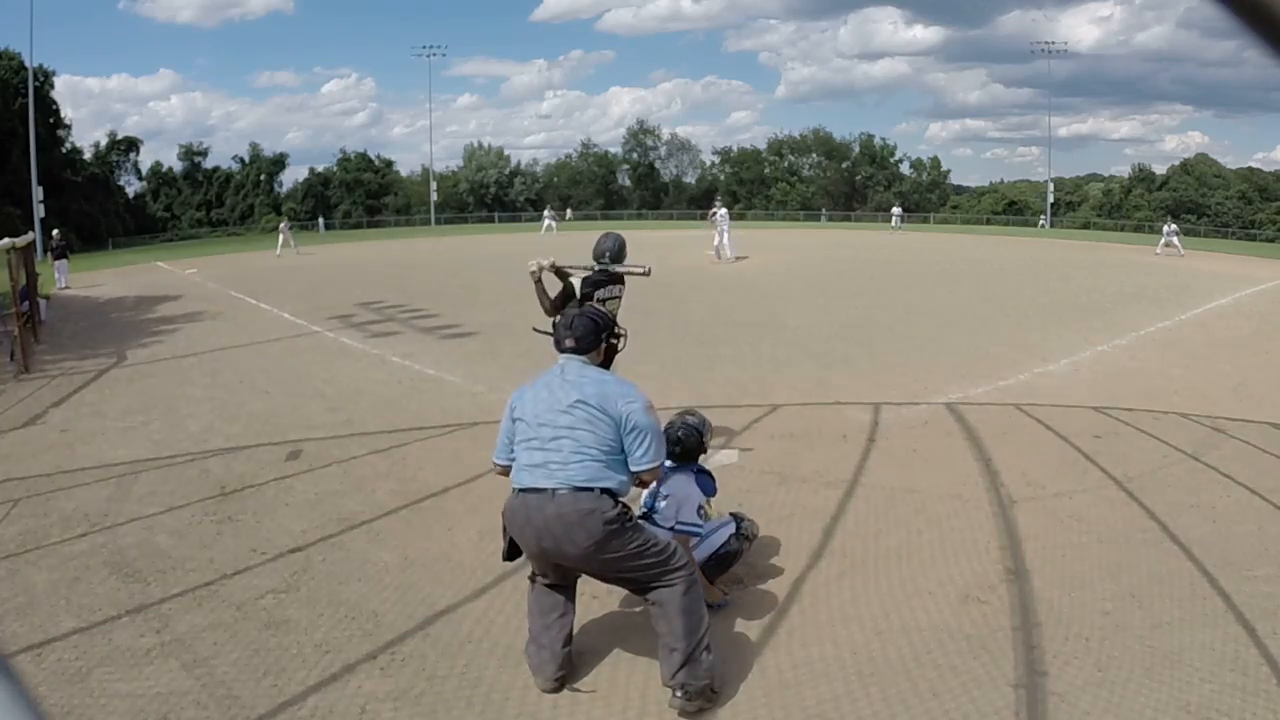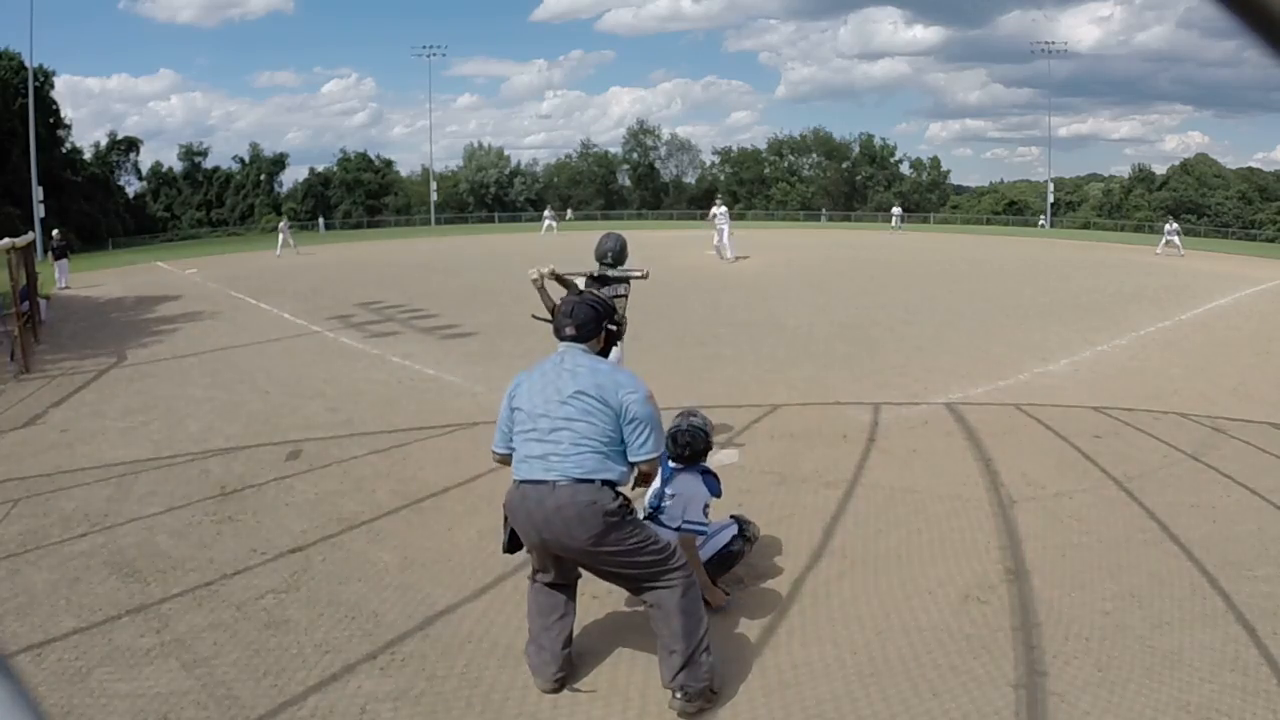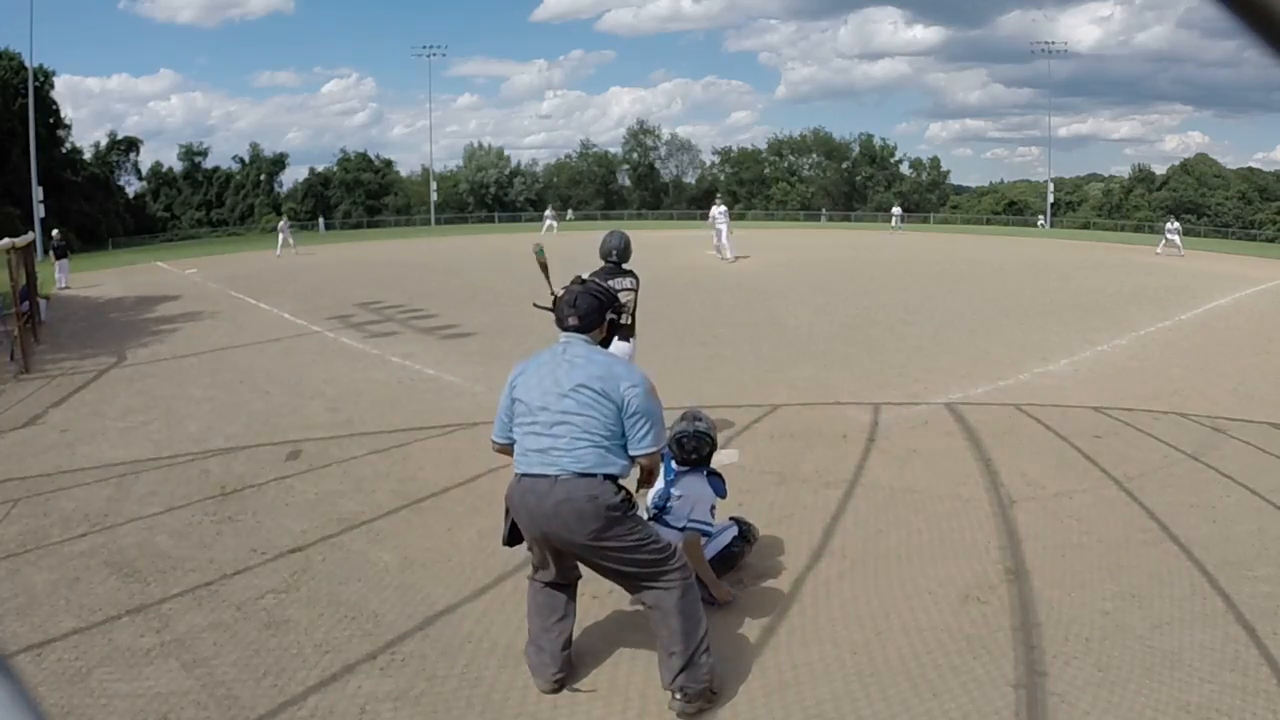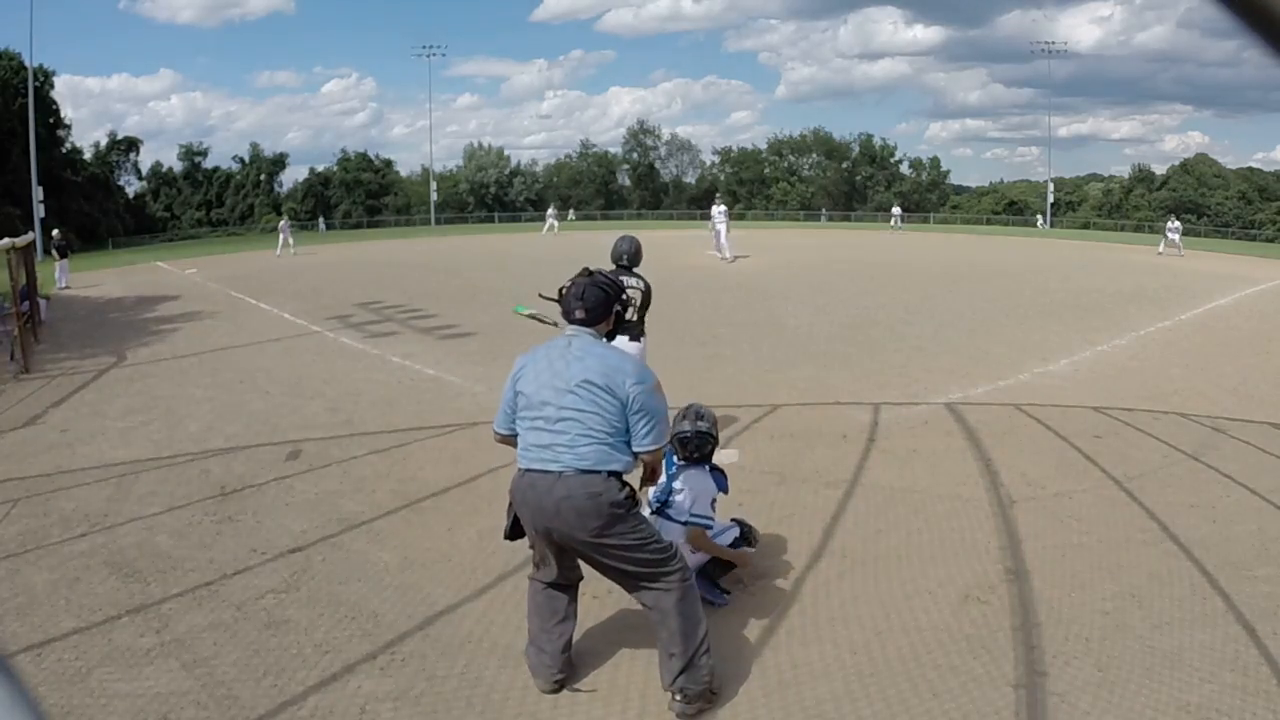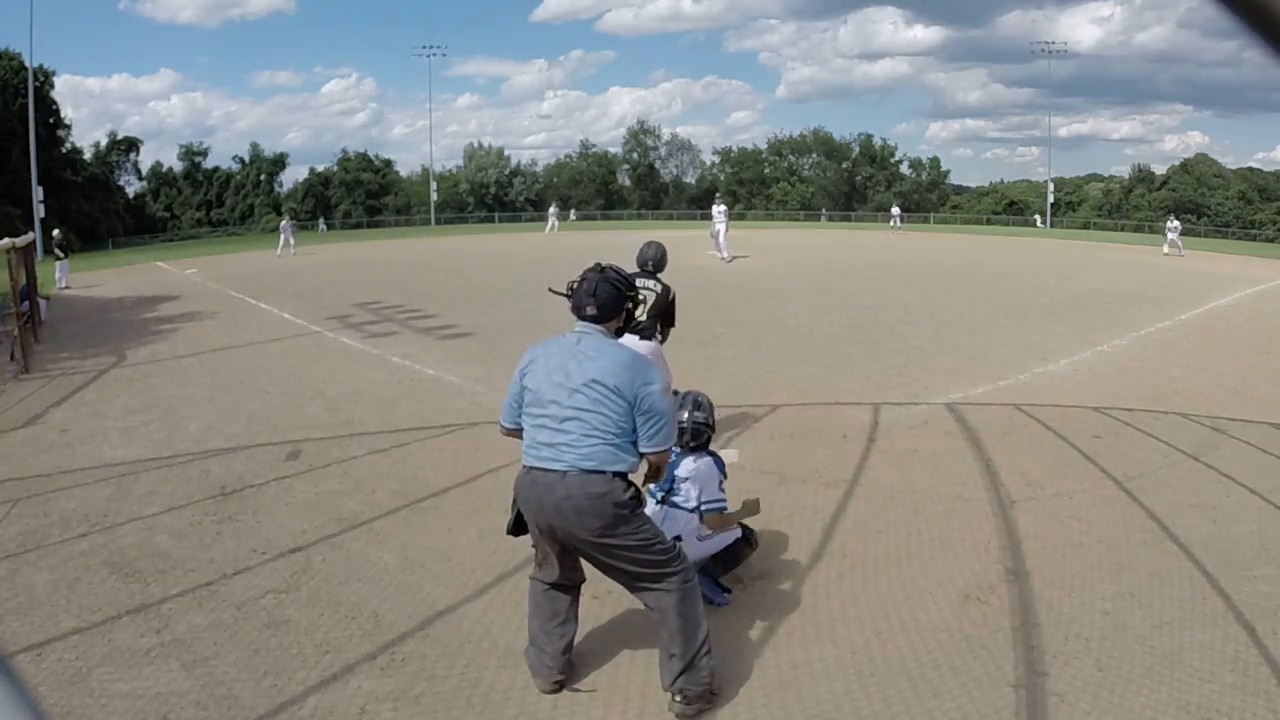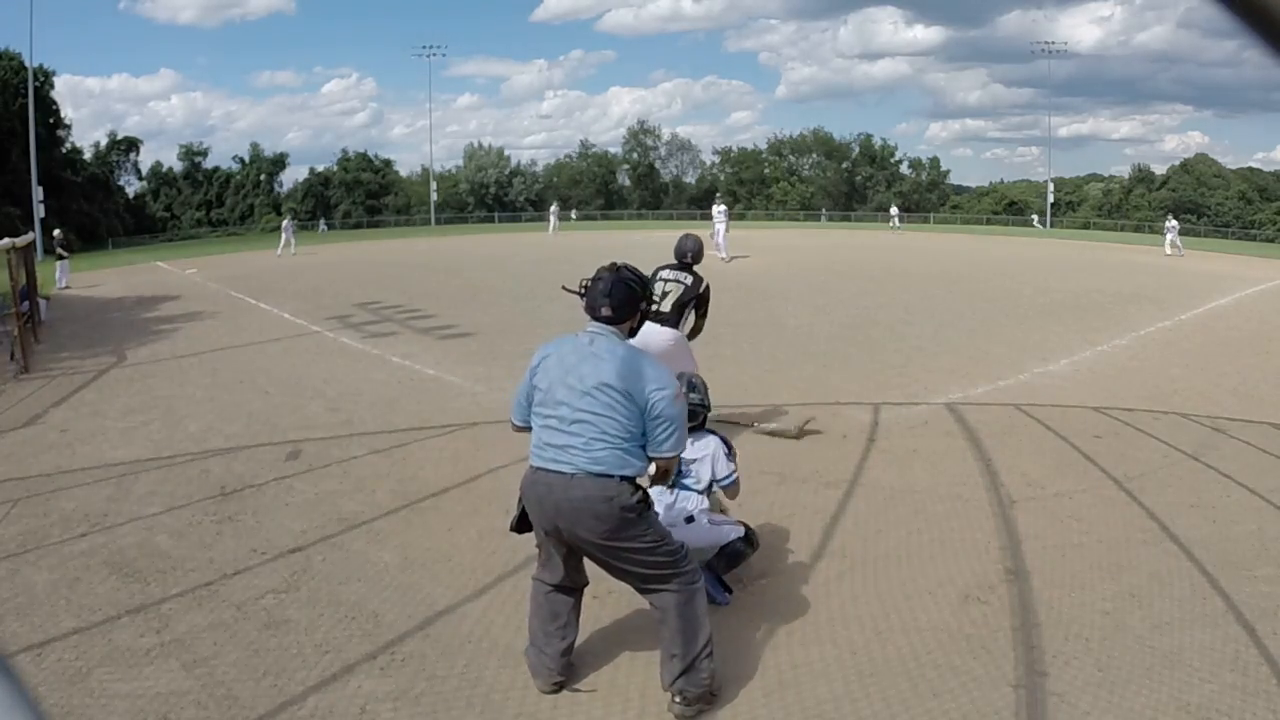
dt=0.1s
person 1, frame 1
left shoulder: (524, 393)
right shoulder: (623, 393)
left elbow: (502, 465)
right elbow: (649, 472)
right wrist: (619, 473)
left hip: (524, 518)
right hip: (587, 519)
left knee: (550, 577)
right knee: (675, 572)
left ankle: (548, 667)
right ankle: (689, 684)
person 1, frame 2
left shoulder: (523, 381)
right shoulder: (623, 382)
left elbow: (501, 453)
right elbow: (647, 462)
right wrist: (644, 483)
left hip: (525, 505)
right hip: (587, 508)
left knee: (550, 577)
right knee: (670, 575)
left ankle: (548, 667)
right ankle: (689, 687)
person 1, frame 3
left shoulder: (523, 371)
right shoulder: (625, 375)
left elbow: (500, 443)
right elbow: (649, 456)
right wrist: (648, 478)
left hip: (526, 499)
right hip: (588, 502)
left knee: (550, 576)
right knee: (669, 576)
left ankle: (548, 668)
person 1, frame 4
left shoulder: (528, 361)
right shoulder: (630, 371)
left elbow: (503, 433)
right elbow: (651, 454)
right wrist: (651, 476)
left hip: (531, 492)
right hip: (592, 497)
left knee: (551, 575)
right knee: (667, 577)
left ankle: (548, 668)
person 1, frame 5
left shoulder: (535, 356)
right shoulder: (639, 370)
left elbow: (509, 427)
right elbow: (657, 454)
right wrist: (656, 472)
left hip: (535, 490)
right hip: (596, 497)
left knee: (553, 575)
right knee: (669, 577)
left ankle: (548, 668)
person 1, frame 6
left shoulder: (548, 353)
right shoulder: (652, 373)
left elbow: (520, 421)
right elbow: (666, 457)
right wrist: (660, 478)
left hip: (541, 490)
right hip: (603, 499)
left knee: (555, 576)
right knee: (677, 579)
left ankle: (547, 667)
person 2, frame 1
left shoulder: (660, 465)
right shoulder: (692, 487)
right elbow: (681, 547)
right wrist: (705, 587)
right knee: (746, 527)
right ankle: (701, 582)
person 2, frame 2
left shoulder: (662, 465)
right shoulder: (698, 487)
right elbow: (686, 546)
right wrist: (708, 589)
right knee: (747, 530)
right ankle: (700, 585)
person 2, frame 3
left shoulder: (663, 465)
right shoulder: (703, 488)
right elbow: (690, 545)
right wrist: (714, 586)
right knee: (746, 532)
right ankle: (702, 584)
person 2, frame 4
left shoulder: (663, 459)
right shoulder: (705, 481)
right elbow: (694, 538)
right wrist: (735, 557)
right knee: (746, 535)
right ankle: (704, 579)
person 2, frame 5
right shoulder: (708, 467)
right elbow: (712, 522)
right wrist: (744, 512)
right hip: (680, 546)
right knee: (746, 538)
right ankle: (705, 577)
person 2, frame 6
right shoulder: (713, 444)
right elbow: (732, 493)
left hip: (656, 520)
right hip: (689, 526)
right knee: (747, 540)
right ankle: (710, 574)
